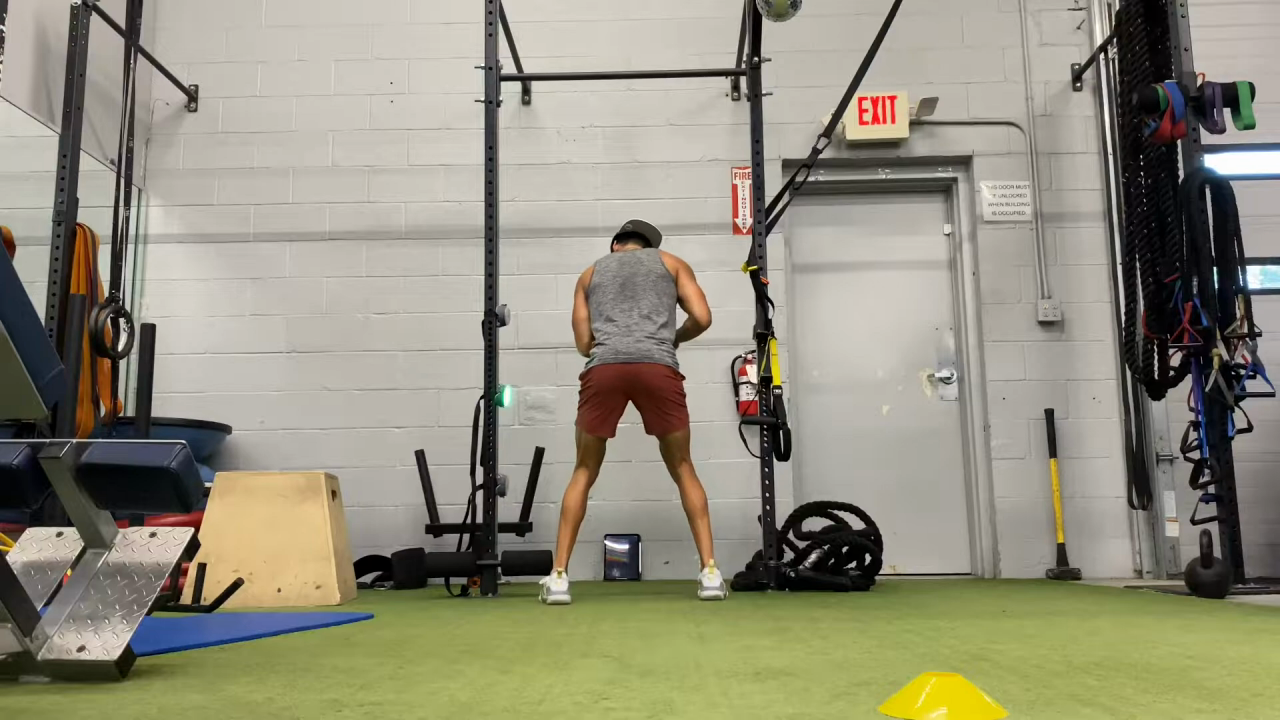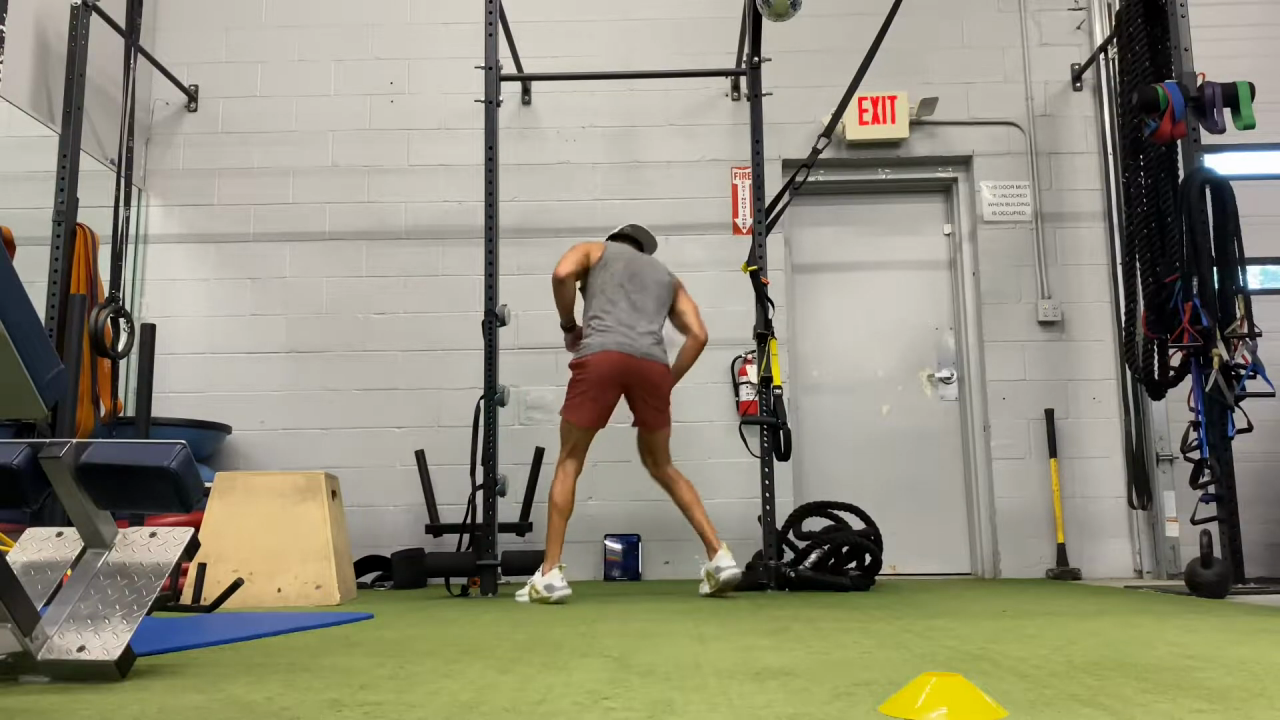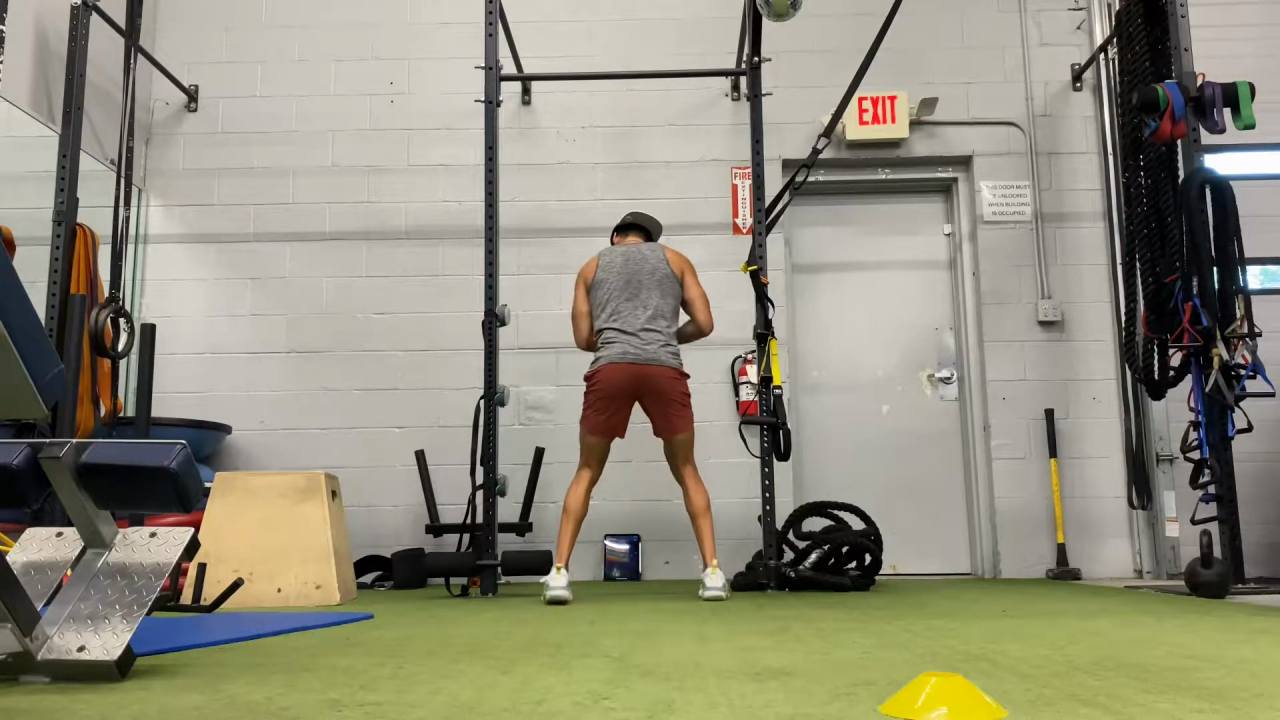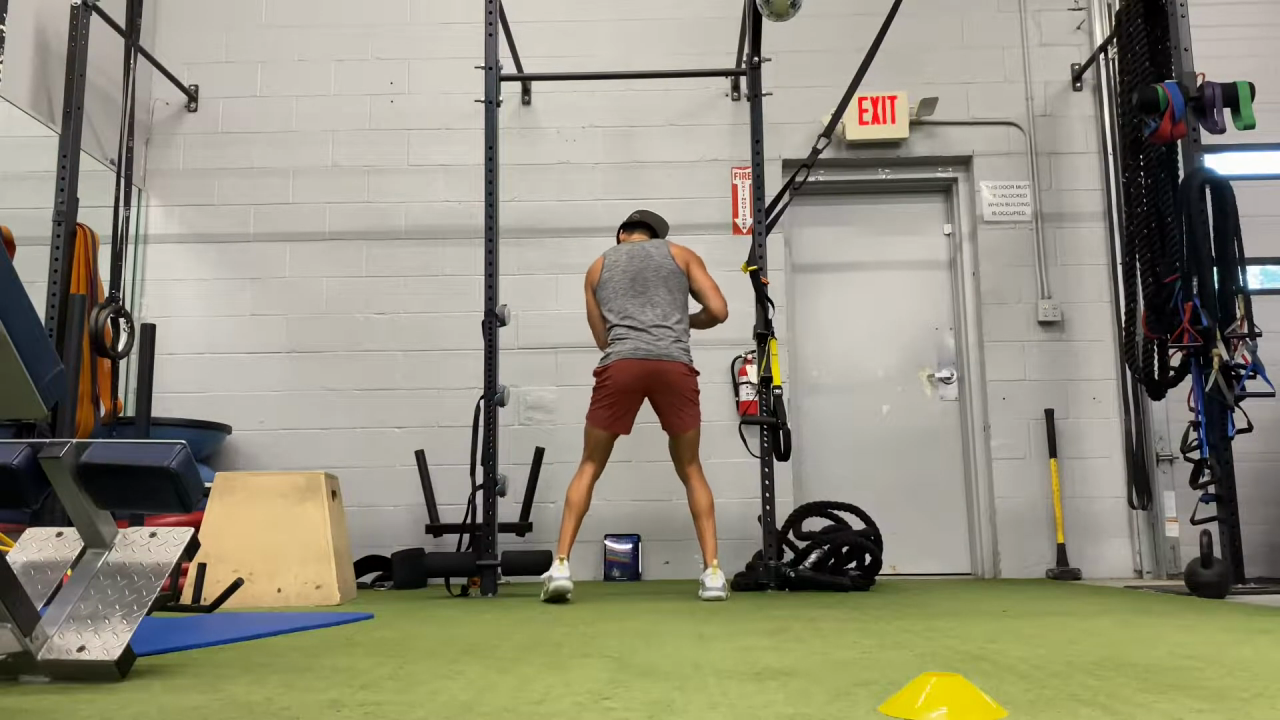
dt=0.7s
person 1, frame 1
left shoulder: (591, 274)
right shoulder: (671, 263)
left elbow: (584, 343)
right elbow: (702, 317)
left hip: (604, 370)
right hip: (657, 368)
left knee: (584, 473)
right knee: (683, 471)
left ankle: (558, 576)
right ankle: (710, 572)
person 1, frame 2
left shoulder: (596, 251)
right shoulder: (666, 275)
left elbow: (562, 272)
right elbow: (698, 334)
left wrist: (572, 329)
right wrist: (670, 379)
left hip: (602, 359)
right hip: (652, 365)
left knee: (569, 464)
right knee: (663, 470)
left ankle: (551, 573)
right ankle: (720, 556)
person 1, frame 3
left shoulder: (591, 267)
right shoulder: (674, 259)
left elbow: (584, 338)
right elbow: (704, 324)
left hip: (610, 370)
right hip: (664, 370)
left knee: (587, 473)
right knee: (686, 473)
left ankle: (559, 572)
right ankle: (712, 572)
person 1, frame 4
left shoulder: (598, 268)
right shoulder: (680, 254)
right elbow: (719, 311)
left hip: (620, 366)
right hip: (673, 366)
left knee: (589, 467)
right knee: (691, 471)
left ankle: (561, 565)
right ankle: (713, 573)
